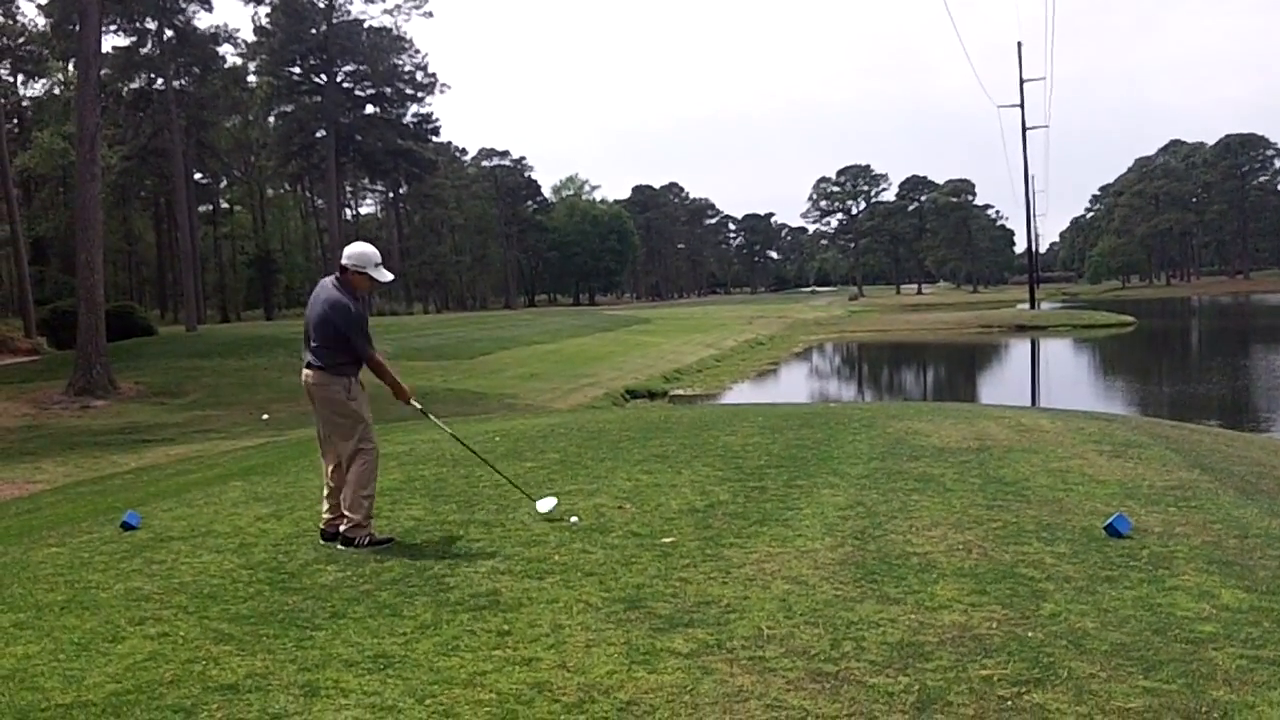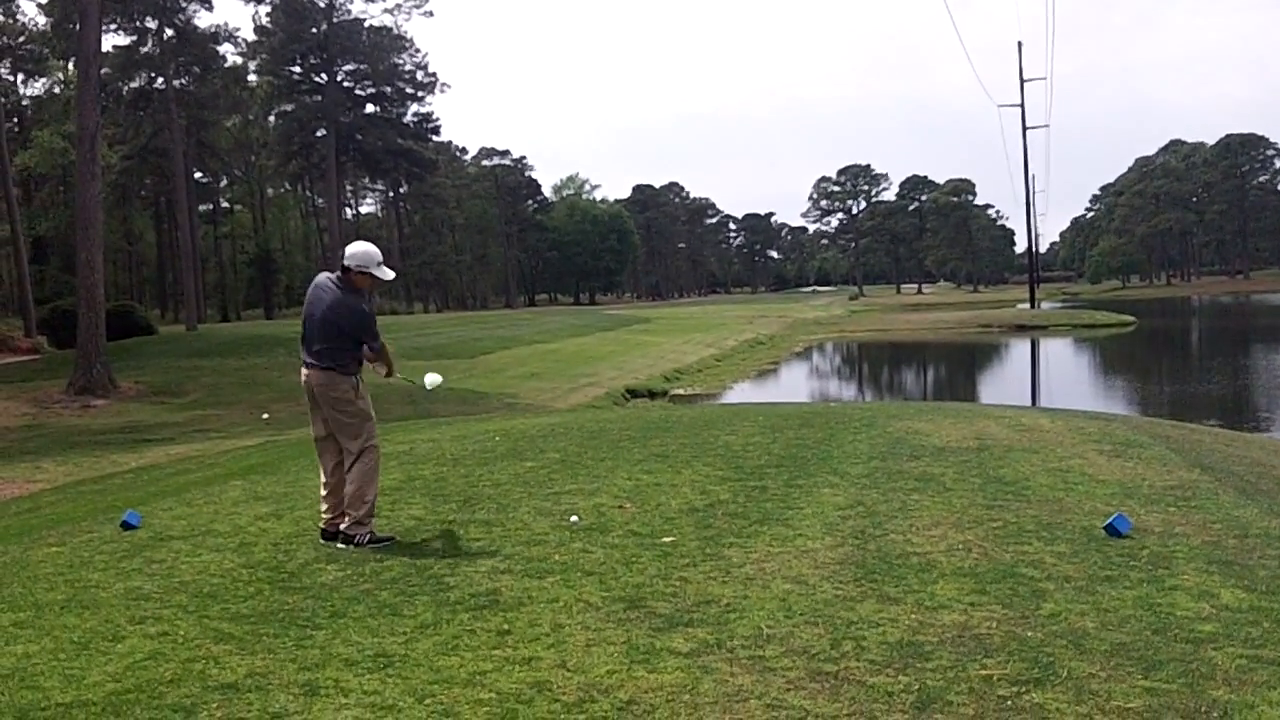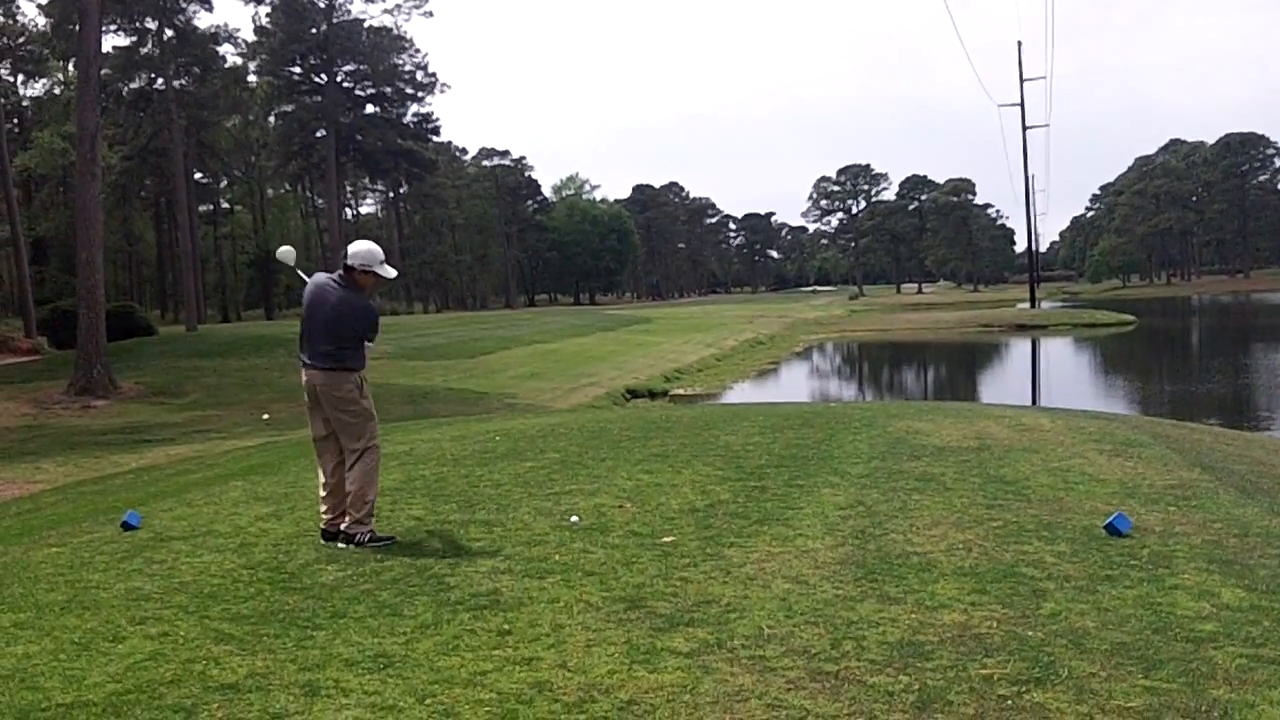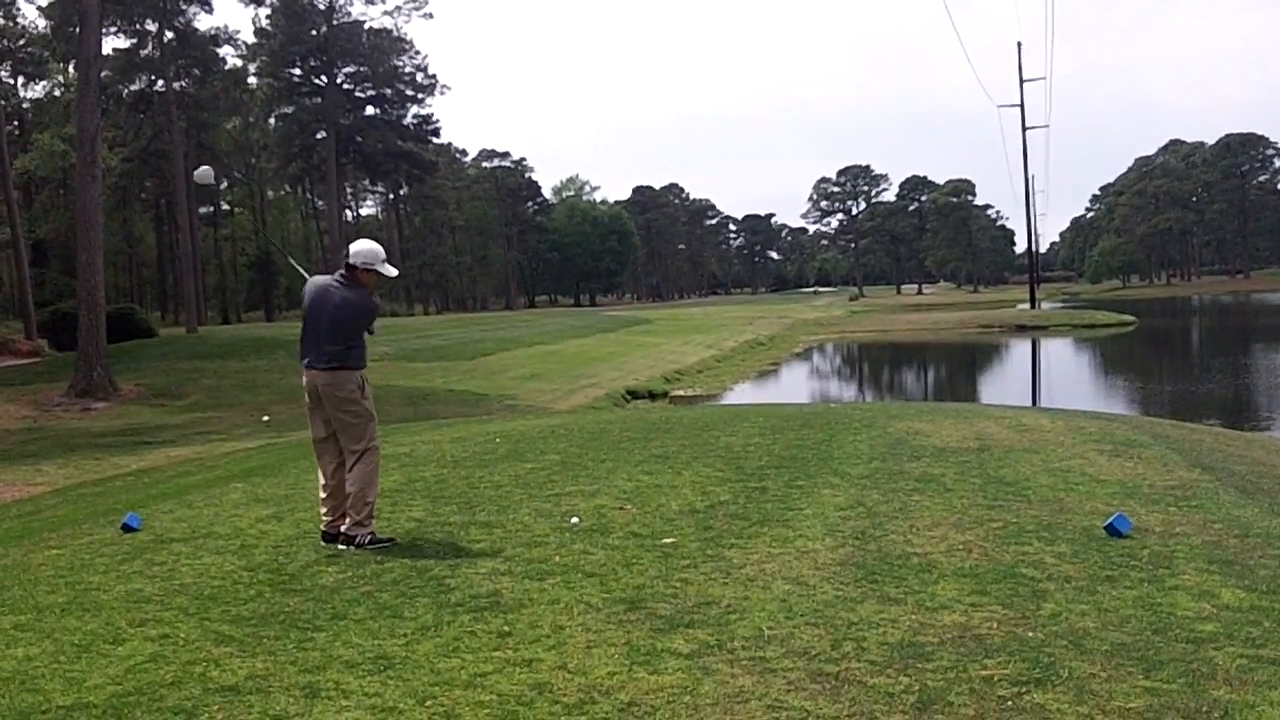
dt=0.1s
person 1, frame 1
left shoulder: (328, 284)
right shoulder: (345, 308)
right elbow: (367, 356)
left wrist: (392, 377)
right wrist: (395, 385)
left hip: (319, 377)
right hip: (335, 383)
left knee: (336, 455)
right knee: (362, 451)
left ankle: (333, 523)
right ankle: (355, 530)
person 1, frame 2
left shoulder: (320, 281)
right shoulder: (357, 310)
right elbow: (376, 347)
left wrist: (360, 350)
right wrist: (388, 365)
left hip: (311, 375)
right hip: (339, 382)
left knee: (331, 453)
right knee: (363, 451)
left ankle: (332, 523)
right ankle: (355, 529)
person 1, frame 3
left shoulder: (316, 282)
right shoulder: (362, 307)
right elbow: (370, 337)
left hip: (312, 376)
right hip: (342, 381)
left knee: (330, 454)
right knee: (364, 451)
left ankle: (332, 523)
right ankle: (356, 528)
person 1, frame 4
left shoulder: (313, 286)
right shoulder: (366, 304)
left hip: (312, 377)
right hip: (345, 380)
left knee: (329, 455)
right knee: (363, 453)
left ankle: (332, 525)
right ankle: (356, 530)
